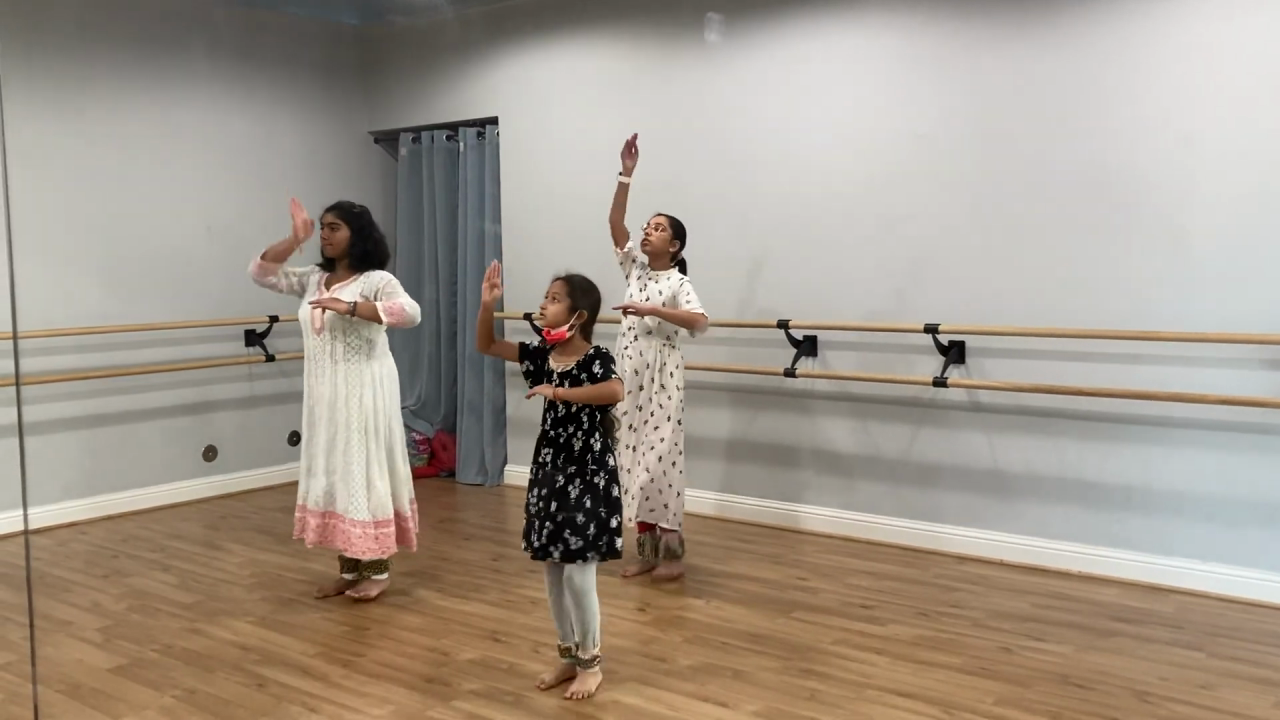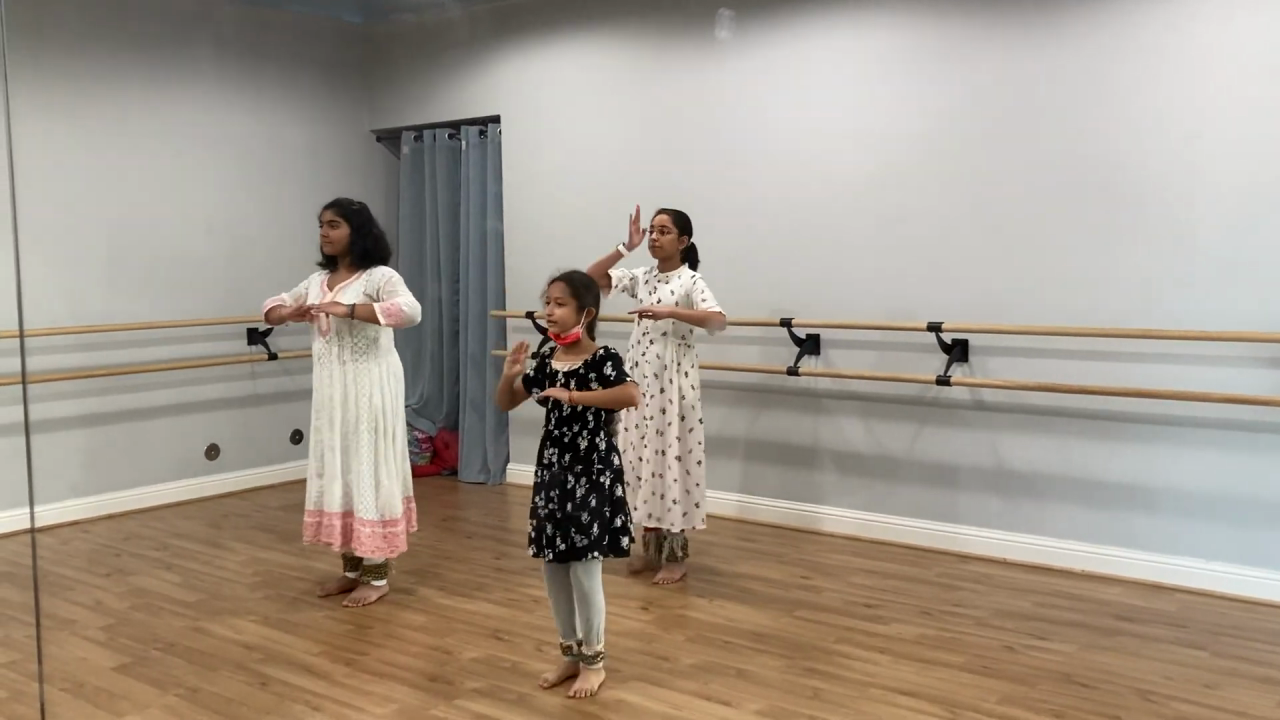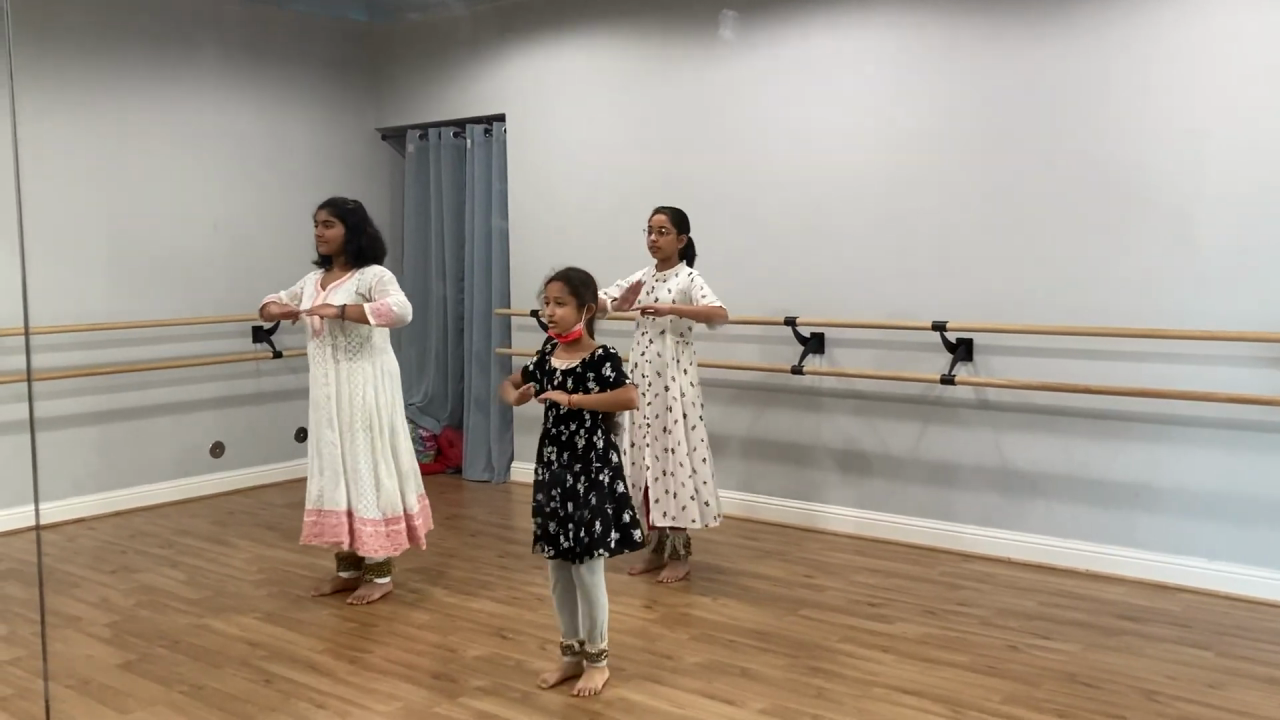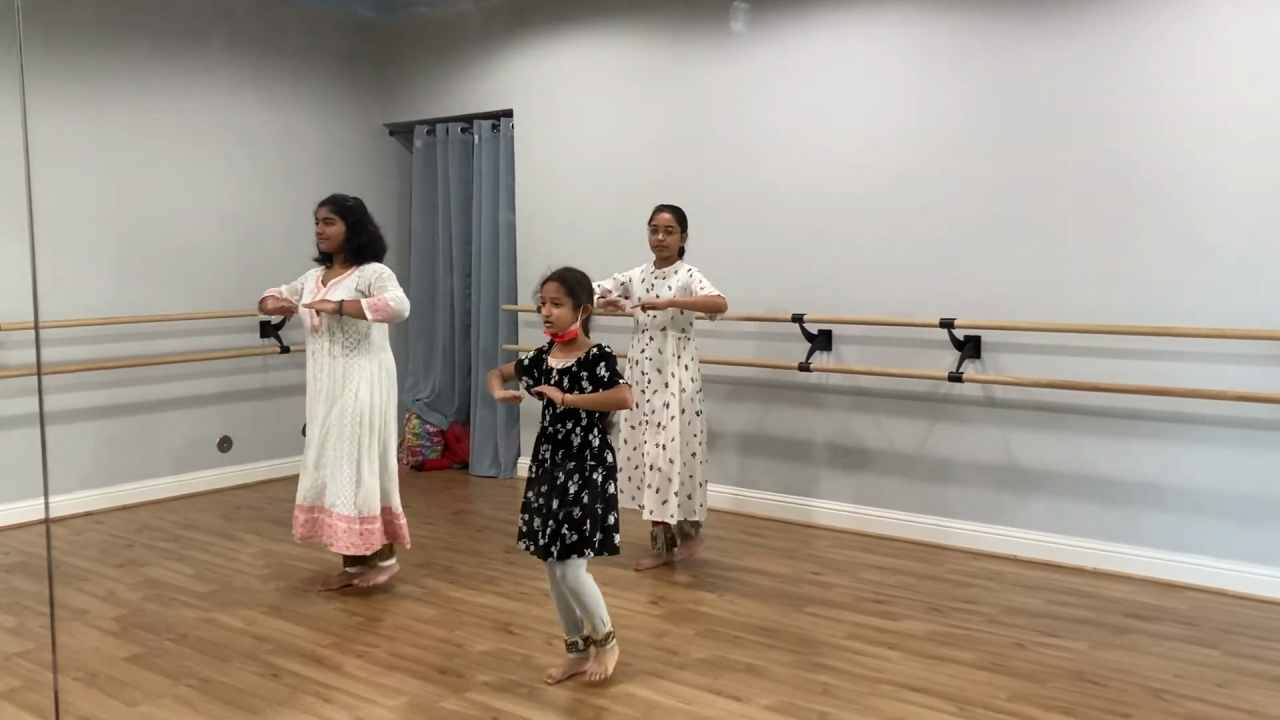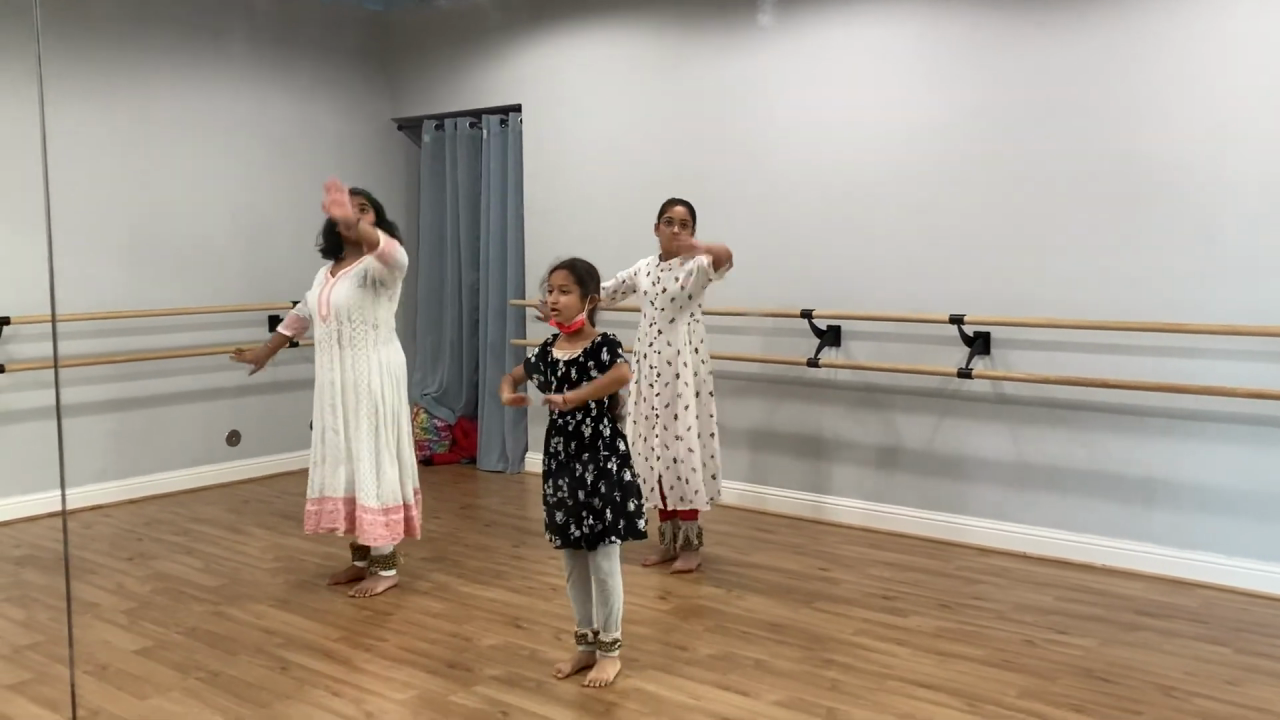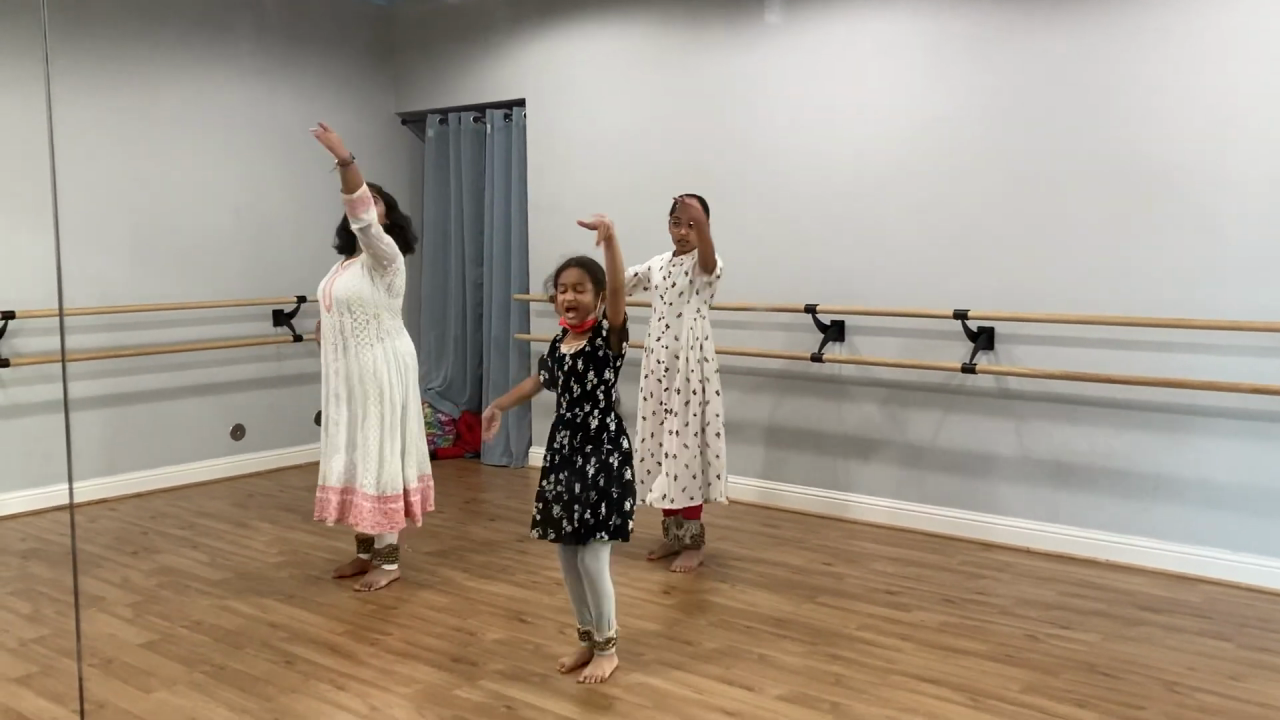
dt=0.5s
person 1, frame 1
left shoulder: (596, 358)
right shoulder: (540, 355)
left elbow: (615, 391)
right elbow: (486, 345)
left wrist: (559, 391)
right wrist: (488, 303)
left hip: (587, 473)
right hip: (549, 469)
left knee: (577, 573)
right knee: (554, 572)
left ankle: (590, 663)
right ankle: (569, 656)
person 1, frame 2
left shoulder: (603, 358)
right shoulder: (545, 359)
left elbow: (631, 395)
right elbow: (506, 404)
left wrist: (572, 396)
right wrist: (511, 375)
left hip: (592, 472)
right hip: (553, 469)
left knee: (584, 571)
right knee: (553, 568)
left ankle: (593, 662)
right ankle: (570, 655)
person 1, frame 3
left shoulder: (602, 358)
right shoulder: (546, 356)
left elbow: (631, 398)
right elbow: (508, 385)
left wrist: (571, 399)
right wrist: (517, 396)
left hip: (592, 471)
right hip: (552, 467)
left knee: (587, 569)
right knee: (559, 569)
left ankle: (597, 660)
right ankle: (572, 653)
person 1, frame 4
left shoulder: (598, 358)
right shoulder: (541, 357)
left elbow: (625, 398)
right elbow: (497, 372)
left wrist: (567, 398)
right wrist: (499, 393)
left hip: (587, 469)
right hip: (548, 465)
left knee: (570, 569)
right knee: (553, 568)
left ankle: (604, 638)
right ankle: (577, 651)
person 1, frame 5
left shoulder: (603, 345)
right shoulder: (547, 348)
left elbow: (623, 375)
right elbow: (512, 376)
left wrist: (571, 398)
right wrist: (507, 394)
left hip: (601, 458)
right hip: (561, 458)
left knee: (602, 559)
right knee: (573, 559)
left ankle: (609, 650)
right ankle: (586, 644)
person 1, frame 6
left shoulder: (607, 337)
right shoulder: (558, 345)
left elbow: (618, 299)
right elbow: (537, 383)
left wrist: (609, 241)
right wrist: (497, 409)
left hip: (602, 455)
right hip: (562, 453)
left knee: (590, 559)
right knee: (568, 558)
left ankle: (607, 647)
right ankle: (589, 637)
person 2, frame 1
left shoulder: (377, 280)
right shoulder: (313, 279)
left elbow: (410, 312)
right elbow: (262, 272)
left wrist: (348, 307)
right wrist: (295, 240)
left hip: (364, 391)
right hip: (324, 394)
left knee: (362, 474)
right knee: (330, 473)
left ankle: (377, 570)
right ankle: (348, 569)
person 2, frame 2
left shoulder: (380, 277)
right shoulder: (317, 281)
left elbow: (410, 311)
right elbow: (271, 307)
left wrist: (349, 310)
right wrist: (290, 313)
left hip: (370, 390)
right hip: (330, 393)
left knee: (369, 471)
right knee: (334, 472)
left ankle: (377, 576)
right ankle: (352, 568)
person 2, frame 3
left shoulder: (373, 276)
right shoulder: (313, 280)
left elbow: (401, 310)
right elbow: (271, 303)
left wrist: (339, 311)
right wrist: (277, 310)
left hip: (366, 388)
right hip: (328, 391)
left knee: (368, 469)
right knee: (333, 471)
left ankle: (379, 573)
right ankle: (348, 567)
person 2, frame 4
left shoulder: (373, 273)
right shoulder: (314, 276)
left elbow: (398, 306)
right elbow: (272, 297)
left wrist: (338, 306)
right wrist: (275, 304)
left hip: (363, 386)
right hip: (326, 388)
left knee: (359, 468)
right knee: (330, 468)
left ankle: (382, 556)
right ankle: (353, 563)
person 2, frame 5
left shoulder: (380, 266)
right shoulder: (327, 272)
left elbow: (396, 257)
right elbow: (301, 315)
left wrist: (355, 223)
right wrist: (267, 350)
left hip: (373, 378)
right hip: (335, 381)
left knee: (373, 461)
right knee: (342, 462)
left ankle: (386, 566)
right ankle: (362, 558)
person 2, frame 6
left shoulder: (386, 255)
right shoulder: (344, 263)
left elbow: (360, 217)
left wrist: (344, 160)
right wrist: (326, 333)
left hip: (381, 371)
right hip: (347, 373)
left knee: (378, 457)
right knee: (350, 456)
left ankle: (388, 560)
right ankle: (365, 551)
person 3, frame 1
left shoulder: (678, 283)
right shoulder: (634, 271)
left elbow: (700, 323)
right elbow: (615, 224)
left wrist: (652, 310)
right wrist: (626, 175)
left hip: (661, 380)
right hip: (629, 380)
left knee: (658, 462)
right knee: (634, 463)
left ankle: (672, 551)
right ankle: (647, 550)
person 3, frame 2
left shoulder: (690, 281)
right shoulder: (640, 277)
left elbow: (718, 320)
right elbow: (593, 277)
left wrist: (670, 312)
right wrist: (625, 249)
left hip: (674, 381)
right hip: (640, 380)
left knee: (671, 459)
right knee: (639, 461)
left ankle: (674, 555)
right ankle: (652, 542)
person 3, frame 3
left shoulder: (689, 279)
right shoulder: (639, 280)
left elbow: (720, 315)
left wrist: (670, 309)
right wrist: (618, 304)
left hip: (674, 379)
right hip: (641, 378)
left knee: (674, 459)
right knee: (645, 462)
left ankle: (678, 554)
right ankle: (655, 549)
person 3, frame 4
left shoulder: (688, 276)
right shoulder: (636, 276)
left elbow: (719, 304)
right elbow: (588, 292)
left wrist: (668, 301)
right wrist: (603, 301)
left hip: (676, 377)
right hip: (642, 377)
left knee: (673, 456)
right knee: (648, 457)
left ankle: (689, 530)
right ankle: (661, 544)
person 3, frame 5
left shoulder: (696, 266)
right shoulder: (641, 270)
left elbow: (726, 256)
right elbow: (603, 293)
left wrist: (694, 247)
left hip: (685, 369)
right hip: (649, 370)
left knee: (684, 448)
right knee: (654, 450)
left ankle: (691, 544)
right ankle: (669, 540)
person 3, frame 6
left shoulder: (704, 259)
right shoulder: (656, 265)
left elbow: (709, 267)
left wrist: (700, 231)
left hip: (691, 364)
right hip: (658, 364)
left knee: (685, 443)
right knee: (659, 444)
left ankle: (693, 541)
right ankle: (673, 533)
